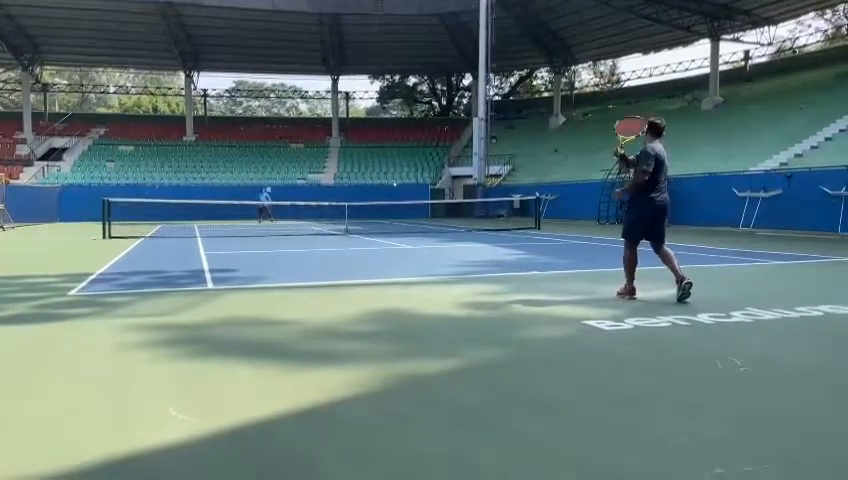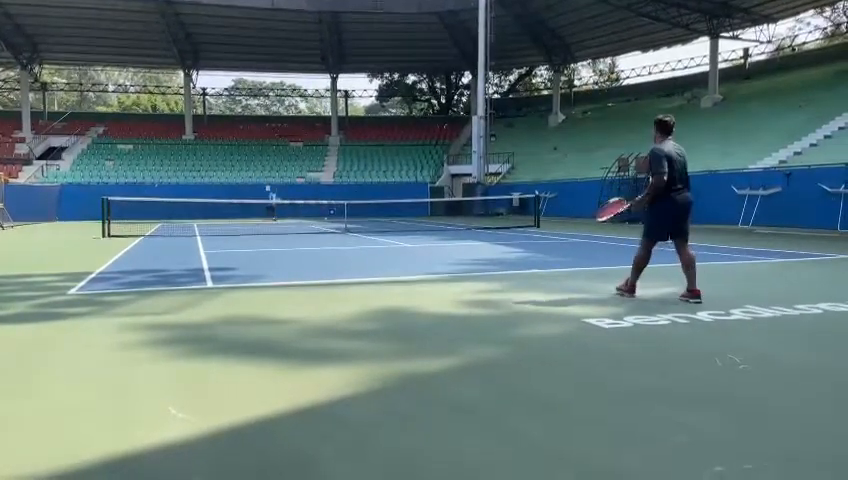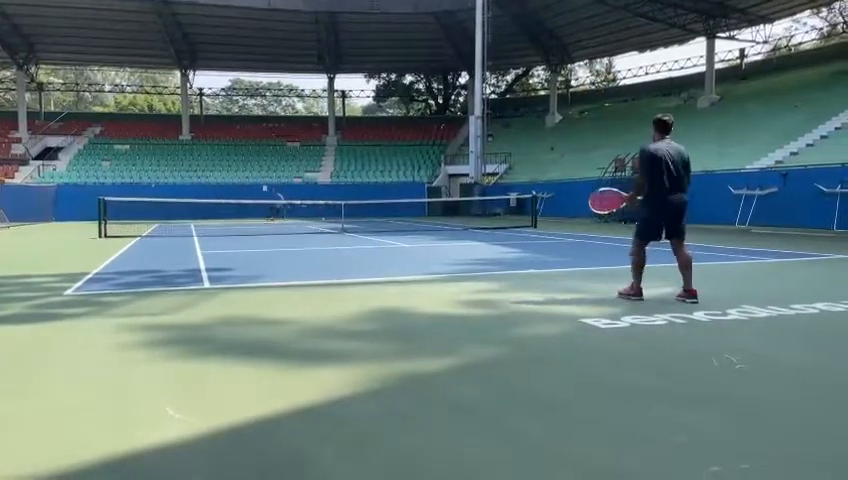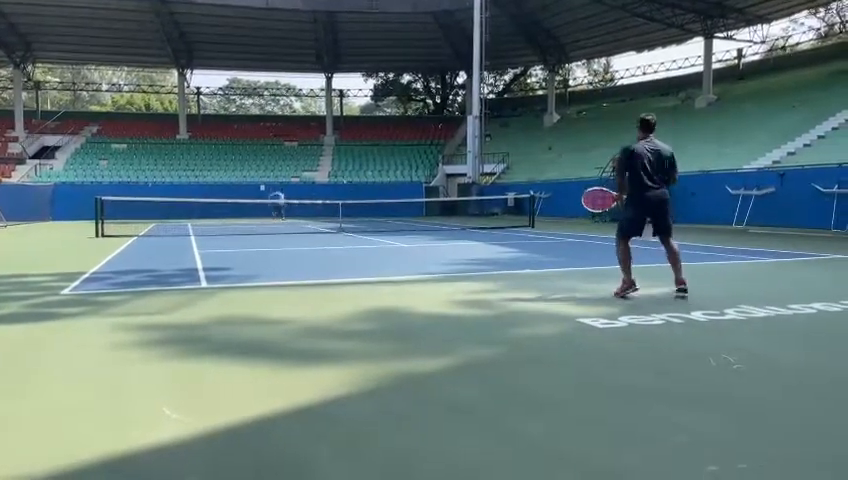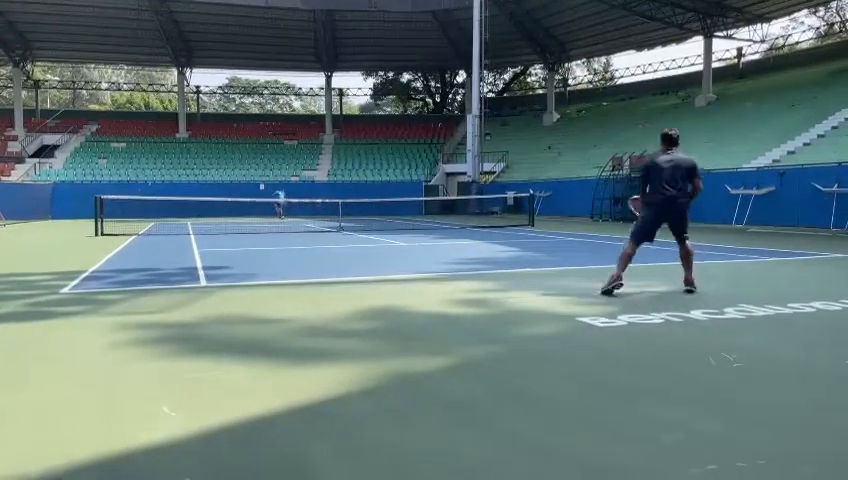
dt=0.4s
person 1, frame 1
left shoulder: (649, 149)
right shoulder: (658, 149)
left elbow: (642, 177)
right elbow: (632, 163)
left wrist: (624, 191)
right wrist: (622, 156)
left hip: (643, 203)
right hip: (660, 203)
left knee: (630, 245)
right knee: (659, 246)
left ankle: (629, 287)
right ankle: (681, 278)
person 1, frame 2
left shoulder: (658, 151)
right shoulder: (679, 150)
left elbow: (660, 180)
left wrist: (644, 199)
right wrist: (648, 194)
left hip: (664, 204)
right hip: (683, 201)
left knee: (647, 244)
right knee: (683, 245)
left ankle: (630, 285)
right ankle: (693, 290)
person 1, frame 3
left shoulder: (648, 150)
right shoulder: (682, 151)
left elbow: (642, 180)
right elbow: (687, 180)
left wrist: (634, 196)
left hip: (655, 203)
right hip: (678, 202)
left knee: (639, 244)
right knee: (679, 246)
left ankle: (636, 288)
right ankle: (689, 290)
person 1, frame 4
left shoulder: (629, 150)
right shoulder: (667, 150)
left elbow: (620, 177)
right elbow: (673, 178)
left wrist: (622, 193)
left hip: (637, 200)
right hip: (661, 198)
left knee: (622, 239)
right knee: (667, 240)
left ankle: (627, 282)
right ankle: (680, 280)
person 1, frame 5
left shoulder: (652, 162)
right shoulder: (689, 161)
left elbow: (643, 189)
right elbow: (698, 187)
left wrist: (646, 204)
left hip: (655, 205)
right hip: (679, 205)
left knee: (633, 242)
right knee: (683, 241)
left ankle: (617, 277)
right ankle: (689, 280)
